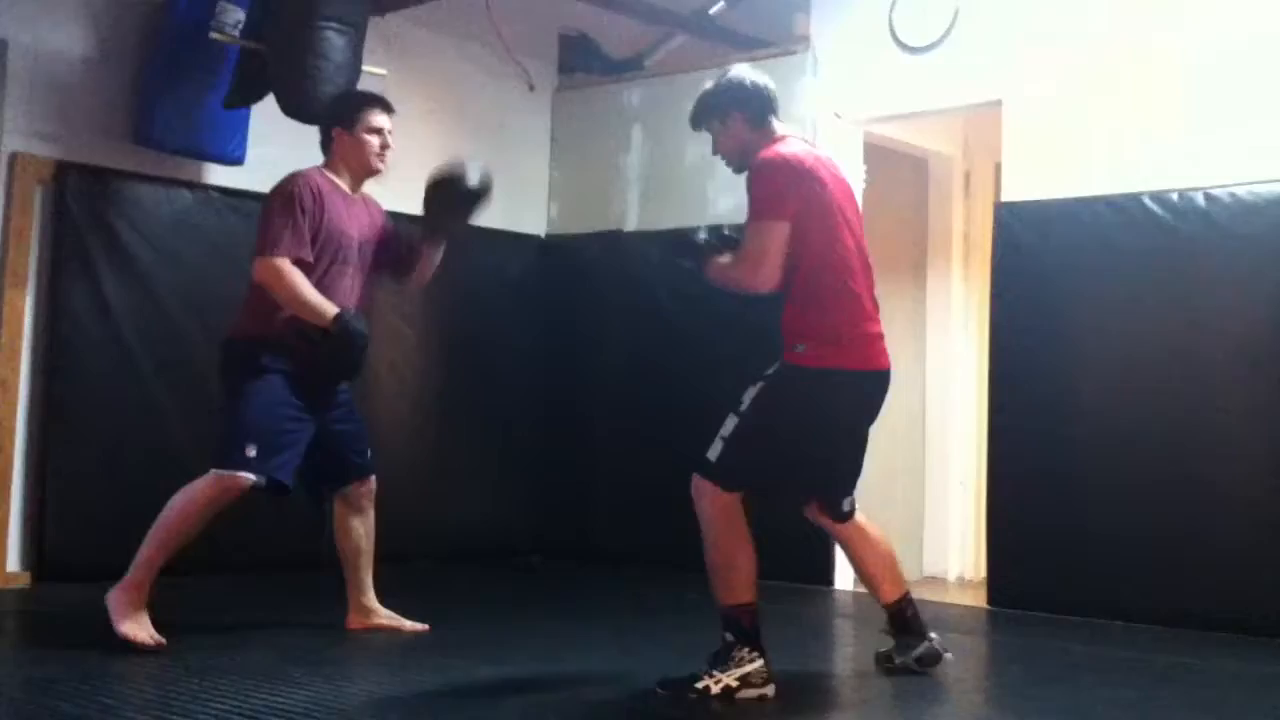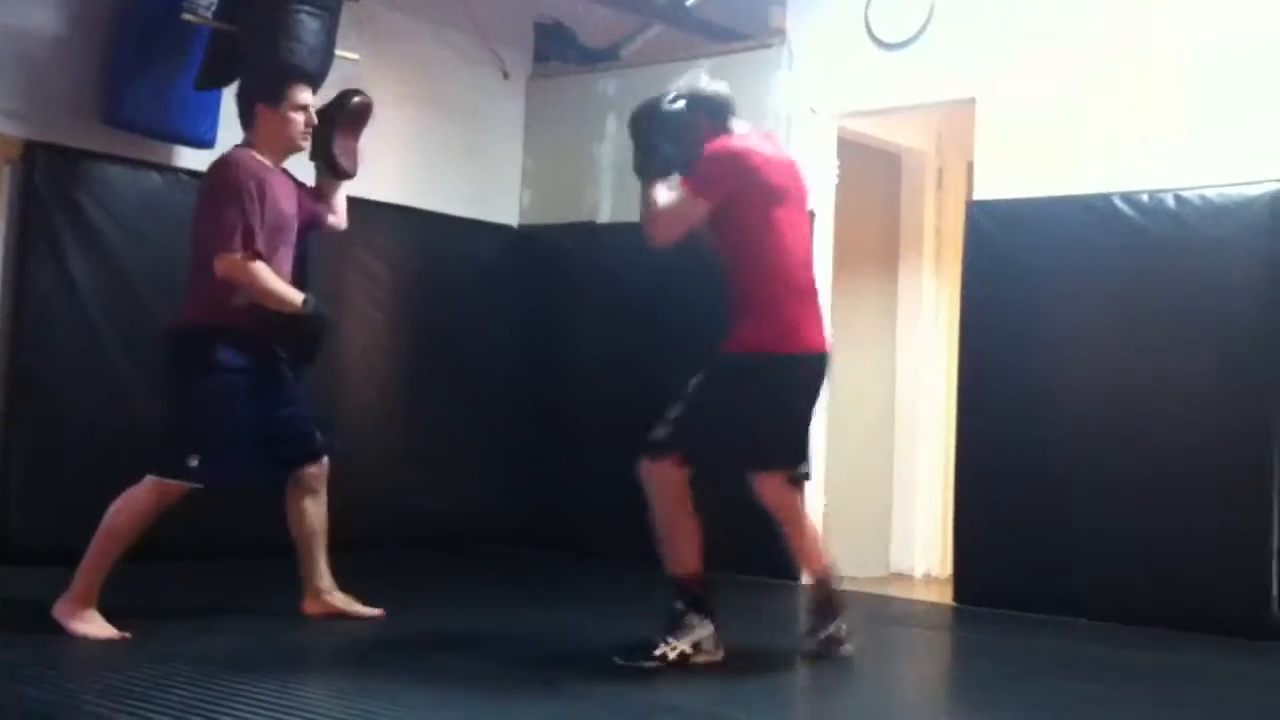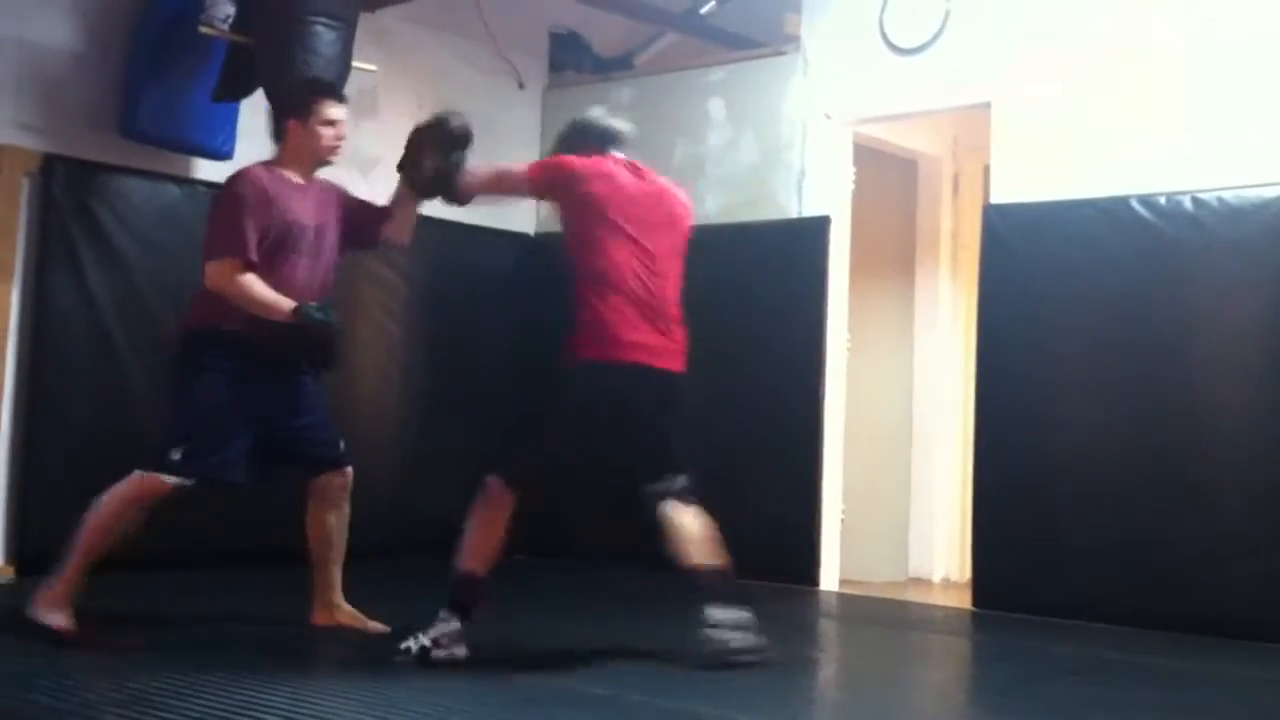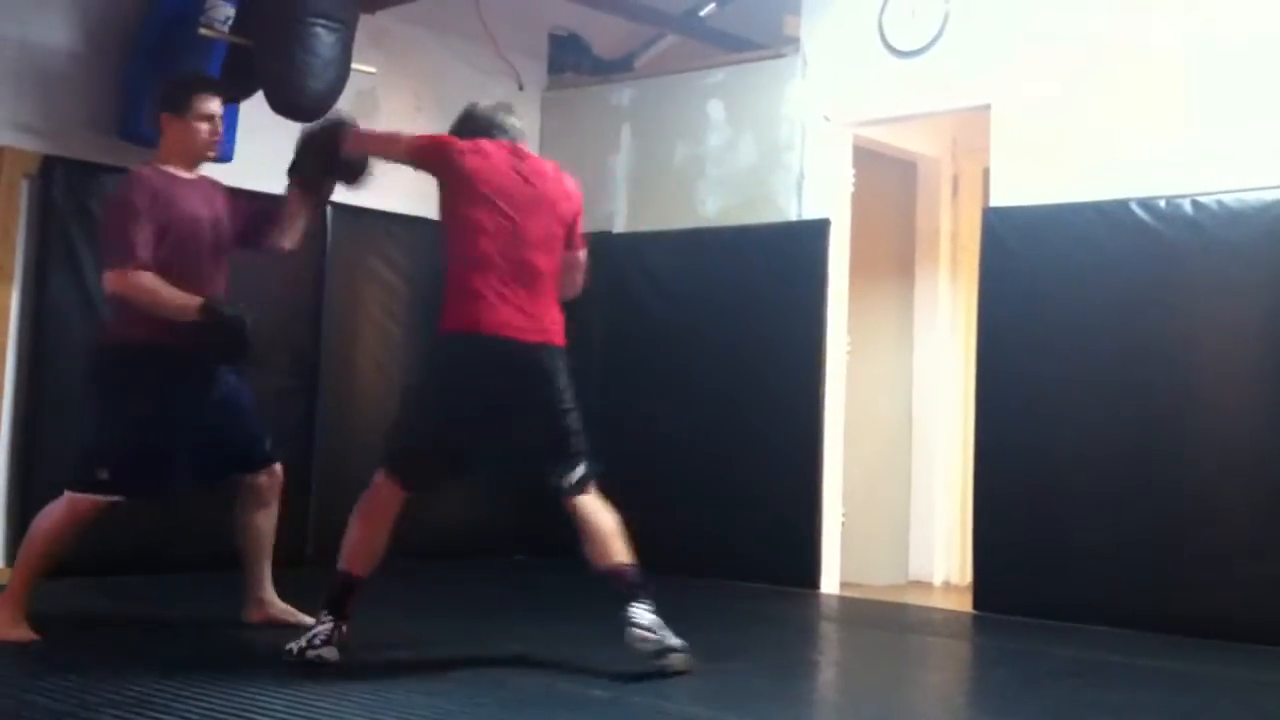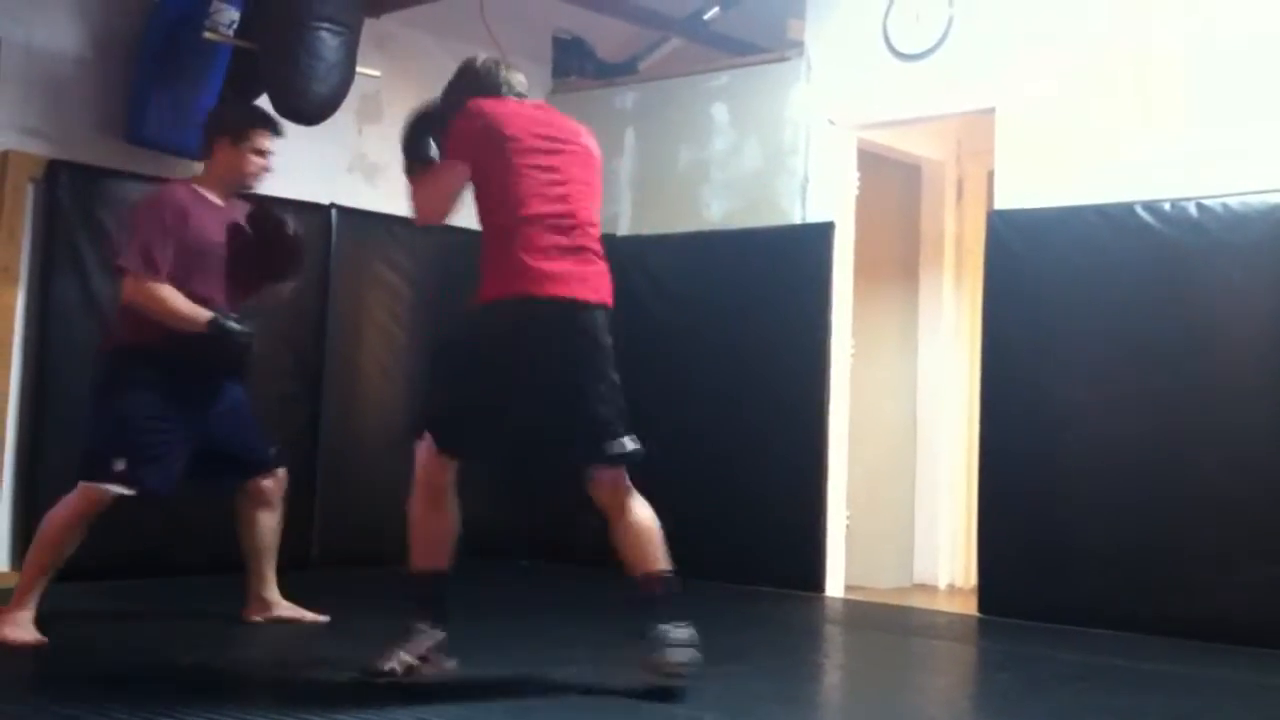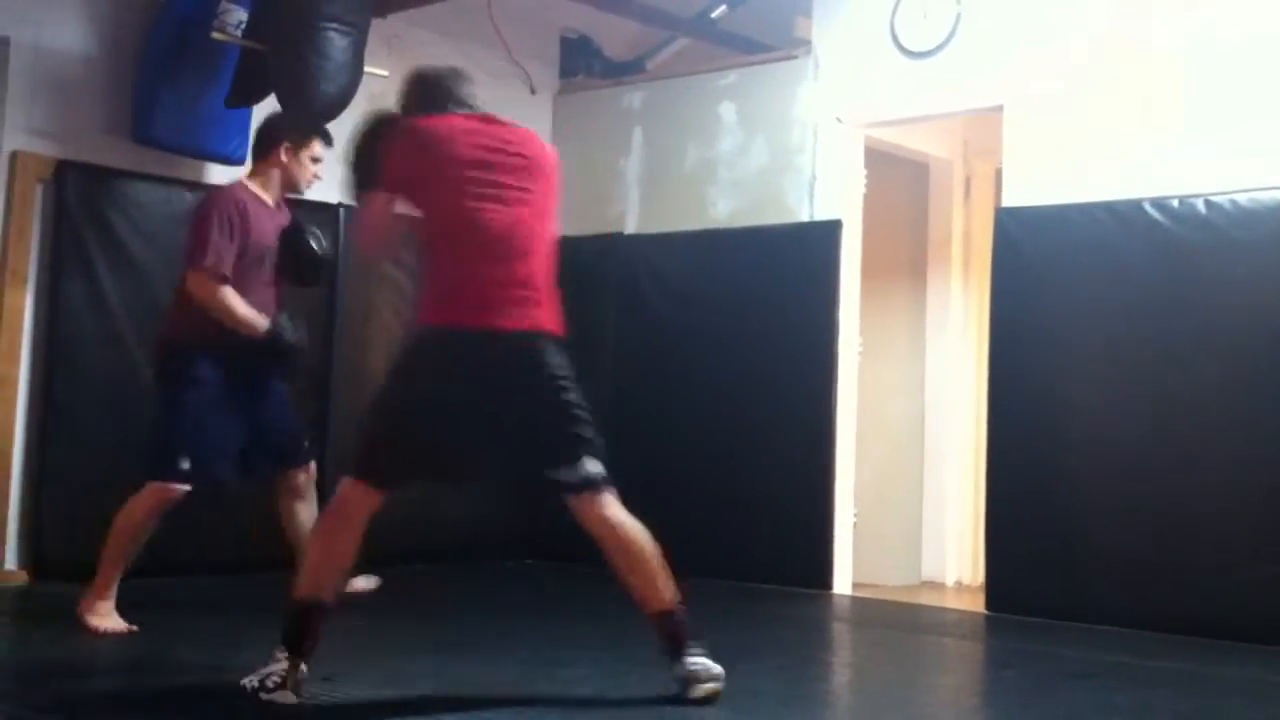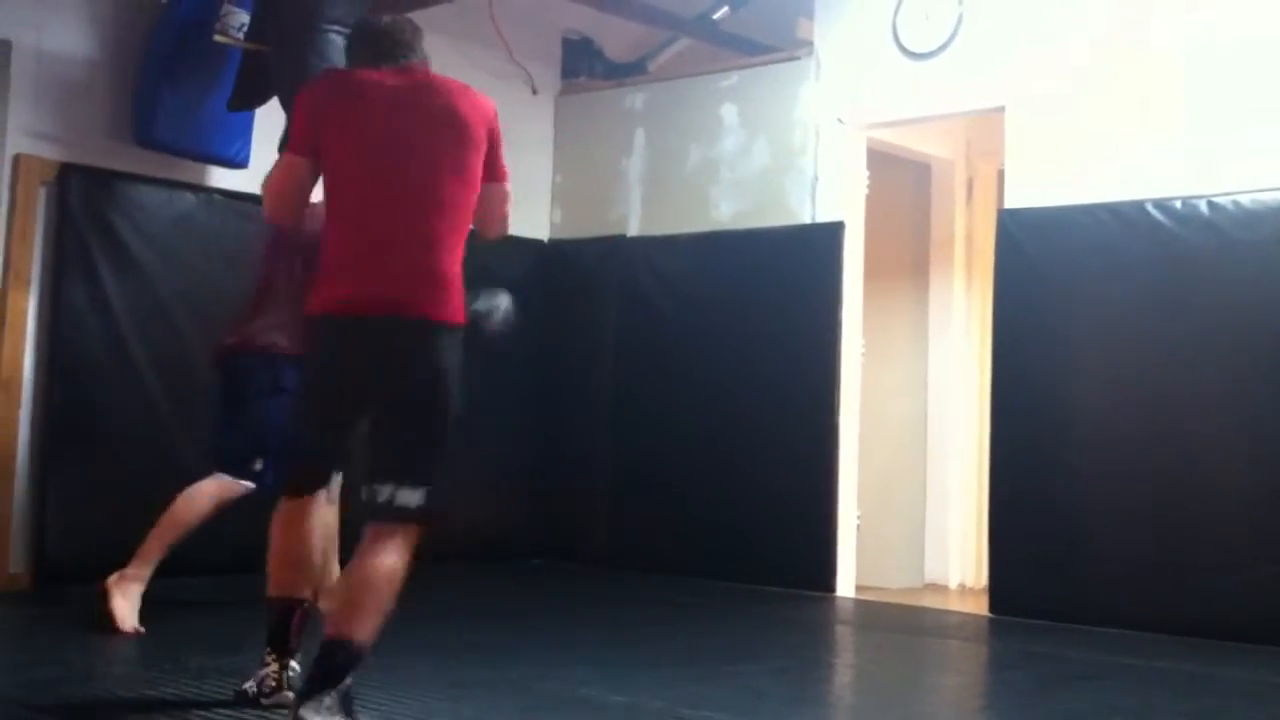
dt=0.4s
person 1, frame 1
left shoulder: (775, 165)
right shoulder: (817, 162)
left elbow: (762, 274)
left wrist: (711, 264)
right wrist: (733, 255)
left hip: (822, 365)
right hip: (862, 363)
left knee: (714, 491)
right knee: (829, 507)
left ankle: (743, 657)
right ankle: (914, 636)
person 1, frame 2
left shoulder: (724, 155)
right shoulder: (776, 157)
left elbow: (660, 229)
left wrist: (654, 170)
right wrist: (678, 168)
left hip: (761, 350)
right hip: (804, 350)
left knee: (661, 468)
right knee: (777, 487)
left ankle: (694, 626)
right ankle: (829, 617)
person 1, frame 3
left shoulder: (573, 172)
right shoulder: (676, 198)
left elbow: (480, 182)
left wrist: (456, 180)
left hip: (597, 363)
right hip: (664, 368)
left knee: (500, 488)
right knee: (674, 498)
left ankle: (453, 623)
right ankle: (724, 610)
person 1, frame 4
left shoulder: (457, 153)
right shoulder: (564, 186)
left elbow: (361, 143)
left wrist: (347, 138)
left hip: (467, 345)
right hip: (540, 351)
left knee: (390, 484)
right knee: (582, 493)
left ankle: (333, 621)
right ankle: (639, 612)
person 1, frame 5
left shoulder: (476, 116)
right shoulder: (579, 134)
left elbow: (429, 210)
left wrist: (421, 166)
left hip: (515, 307)
right hip: (586, 309)
left knee: (434, 459)
right knee: (610, 482)
left ankle: (429, 630)
right ankle: (668, 627)
person 1, frame 6
left shoulder: (408, 138)
right shoulder: (535, 147)
left elbow: (369, 236)
left wrist: (380, 190)
left hip: (448, 336)
right hip: (533, 338)
left knee: (357, 494)
right knee: (596, 502)
left ankle: (293, 657)
right ankle: (684, 654)
person 1, frame 7
left shoulder: (326, 93)
right shoulder: (473, 106)
left elbow: (278, 208)
right elbow: (493, 224)
left hip: (338, 316)
right hip: (427, 323)
left knee: (301, 487)
right knee: (395, 523)
left ankle: (281, 663)
person 2, frame 1
left shoulder: (368, 214)
right shoulder: (303, 189)
left elbow: (416, 270)
right elbow: (270, 267)
left wrist: (445, 229)
right wrist: (335, 320)
left hip: (323, 371)
right hip: (269, 360)
left knee: (358, 484)
right knee: (233, 476)
left ankle: (364, 606)
right ankle: (130, 592)
person 2, frame 2
left shoulder: (280, 182)
right shoulder: (240, 171)
left elbow: (333, 219)
right elbow: (233, 264)
right wrist: (302, 306)
left hip: (259, 352)
right hip: (216, 348)
left knee: (310, 465)
right knee: (173, 479)
left ankle: (319, 590)
right ankle: (78, 600)
person 2, frame 3
left shoulder: (330, 198)
right shoulder: (251, 186)
left elbow: (393, 232)
right elbow: (222, 274)
left wrist: (416, 181)
right wrist: (295, 315)
left hip: (286, 365)
right hip: (224, 357)
left knee: (335, 475)
right knee: (163, 477)
left ankle: (330, 604)
right ankle: (62, 586)
person 2, frame 4
left shoulder: (215, 194)
right shoulder: (141, 187)
left elbow: (280, 237)
right elbow: (121, 279)
left wrist: (308, 187)
right wrist: (202, 311)
left hip: (204, 364)
right hip: (142, 365)
left knee: (264, 473)
right knee: (92, 494)
left ankle: (262, 600)
person 2, frame 5
left shoulder: (241, 214)
right shoulder: (169, 205)
left elbow: (253, 288)
right elbow: (138, 288)
right wrist: (213, 325)
left hip: (210, 373)
right hip: (148, 370)
left knee: (268, 478)
right knee: (101, 489)
left ankle: (265, 599)
person 2, frame 6
left shoulder: (280, 212)
right shoulder: (228, 203)
right elbow: (201, 283)
right wrist: (269, 330)
left hip: (251, 364)
right hip: (203, 363)
left knee: (299, 469)
right knee: (175, 483)
right ankle: (100, 595)
person 2, frame 7
left shoulder: (299, 224)
right shoulder: (328, 226)
left hip: (276, 363)
right hip: (270, 365)
right knee: (237, 478)
left ankle: (330, 590)
right ankle: (131, 581)
